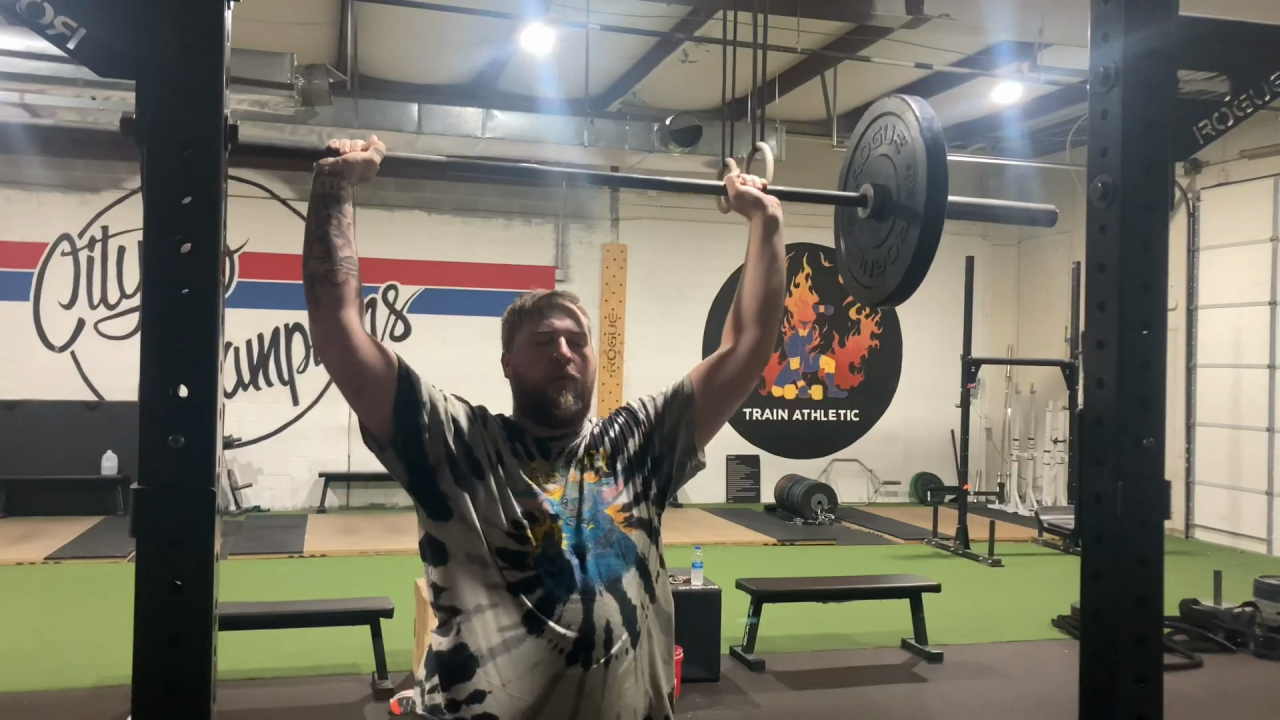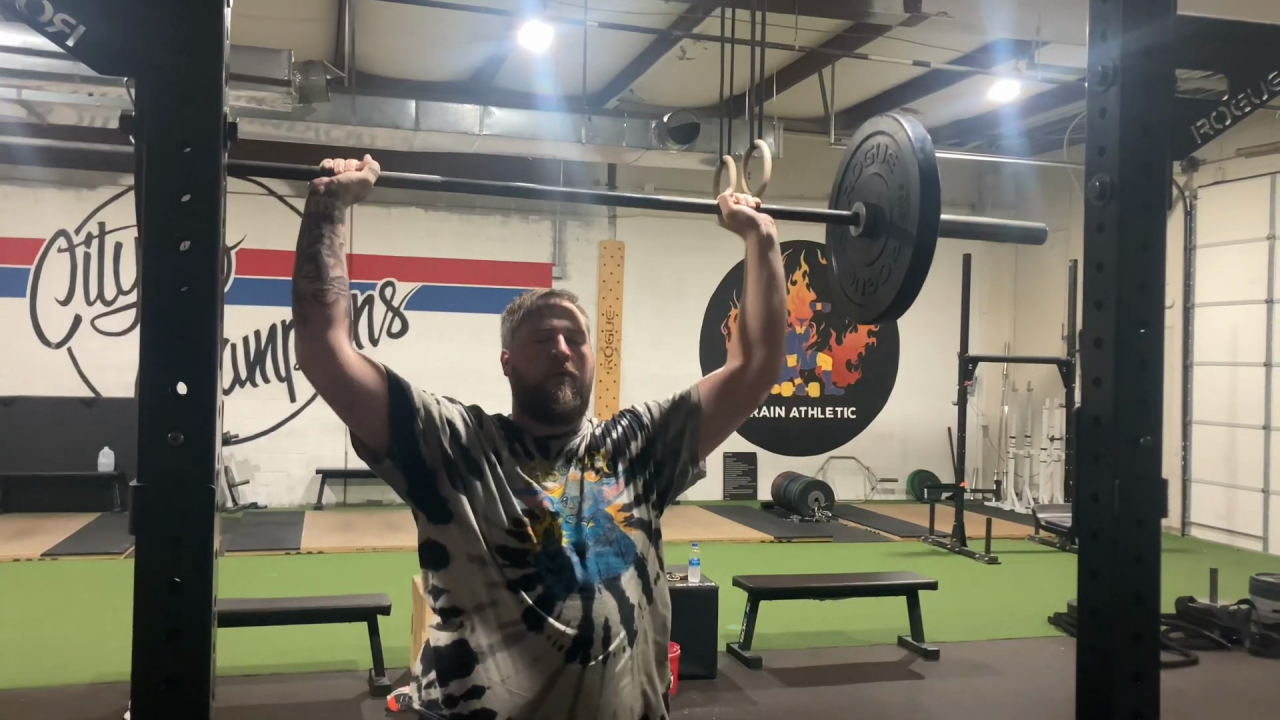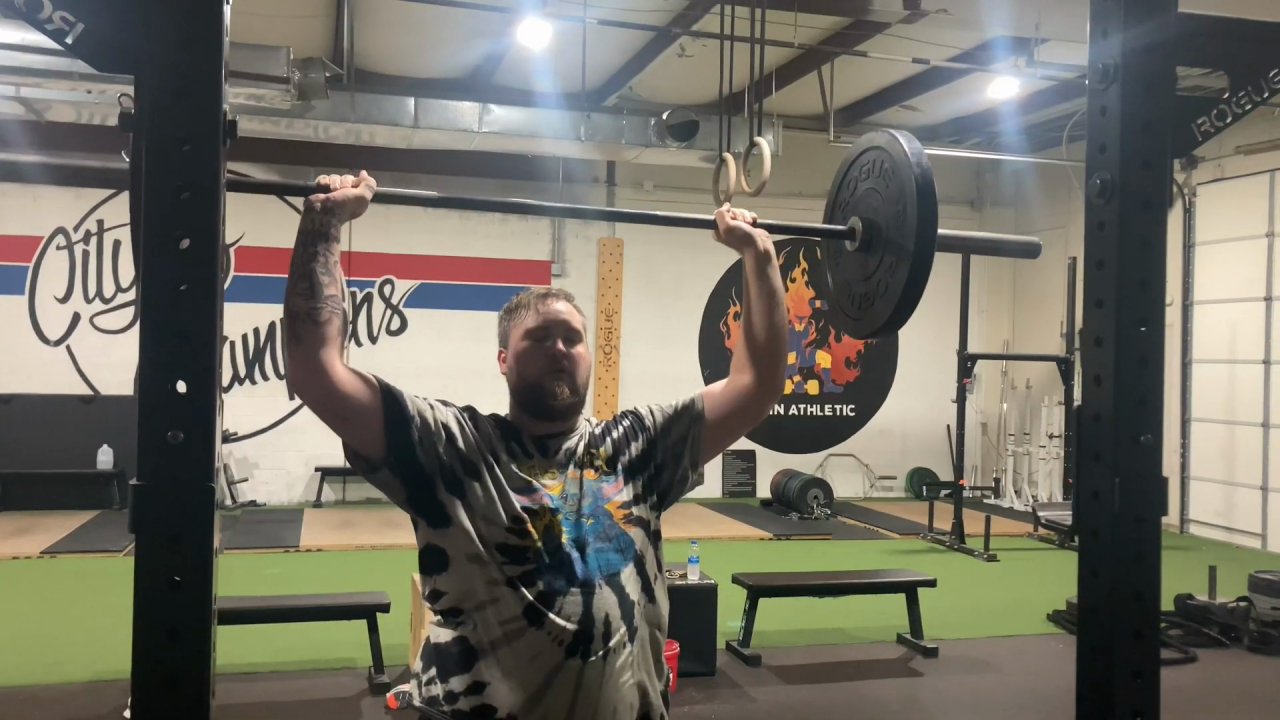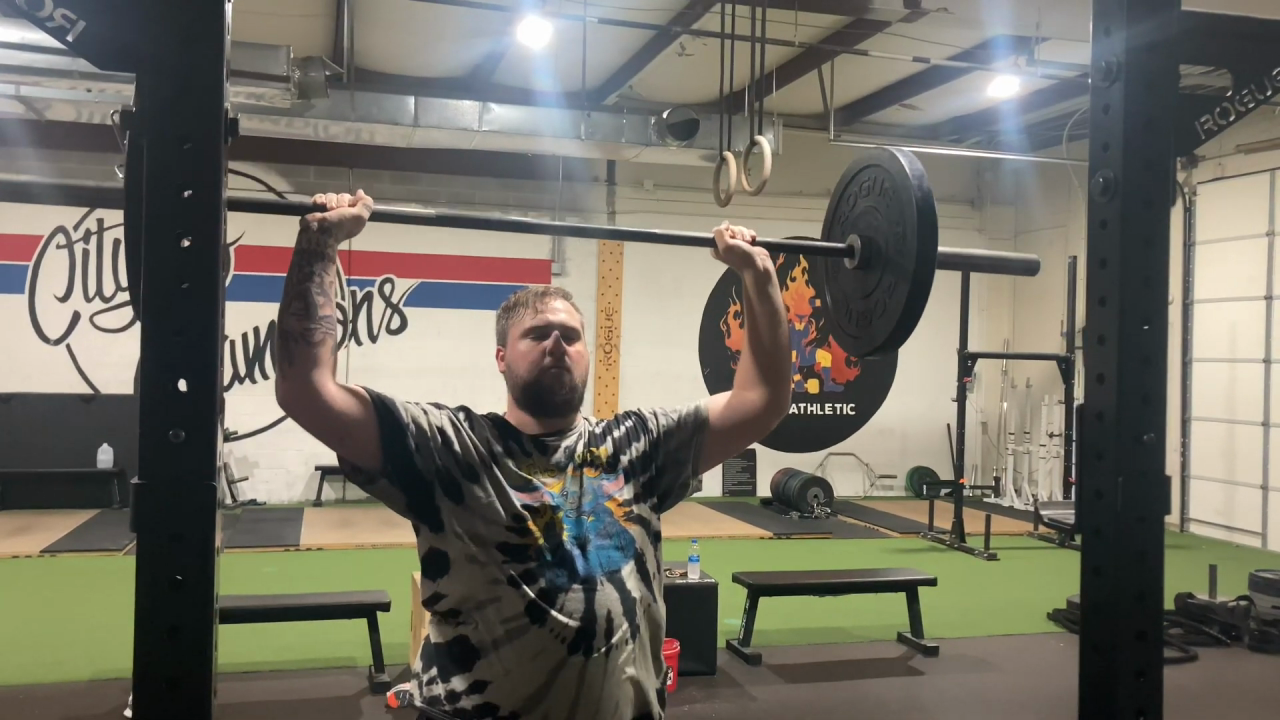
dt=0.4s
person 1, frame 1
left shoulder: (637, 447)
right shoulder: (458, 448)
left elbow: (746, 346)
right elbow: (337, 331)
left wrist: (765, 223)
right wrist: (335, 187)
person 1, frame 2
left shoulder: (636, 447)
right shoulder: (454, 447)
left elbow: (754, 367)
right elbow: (324, 352)
left wrist: (759, 240)
right wrist: (329, 205)
person 1, frame 3
left shoulder: (635, 446)
right shoulder: (453, 448)
left elbow: (758, 384)
right elbow: (314, 371)
left wrist: (758, 255)
right wrist: (323, 222)
person 1, frame 4
left shoulder: (636, 445)
right shoulder: (449, 447)
left elbow: (762, 401)
right elbow: (306, 391)
left wrist: (757, 273)
right wrist: (320, 242)
